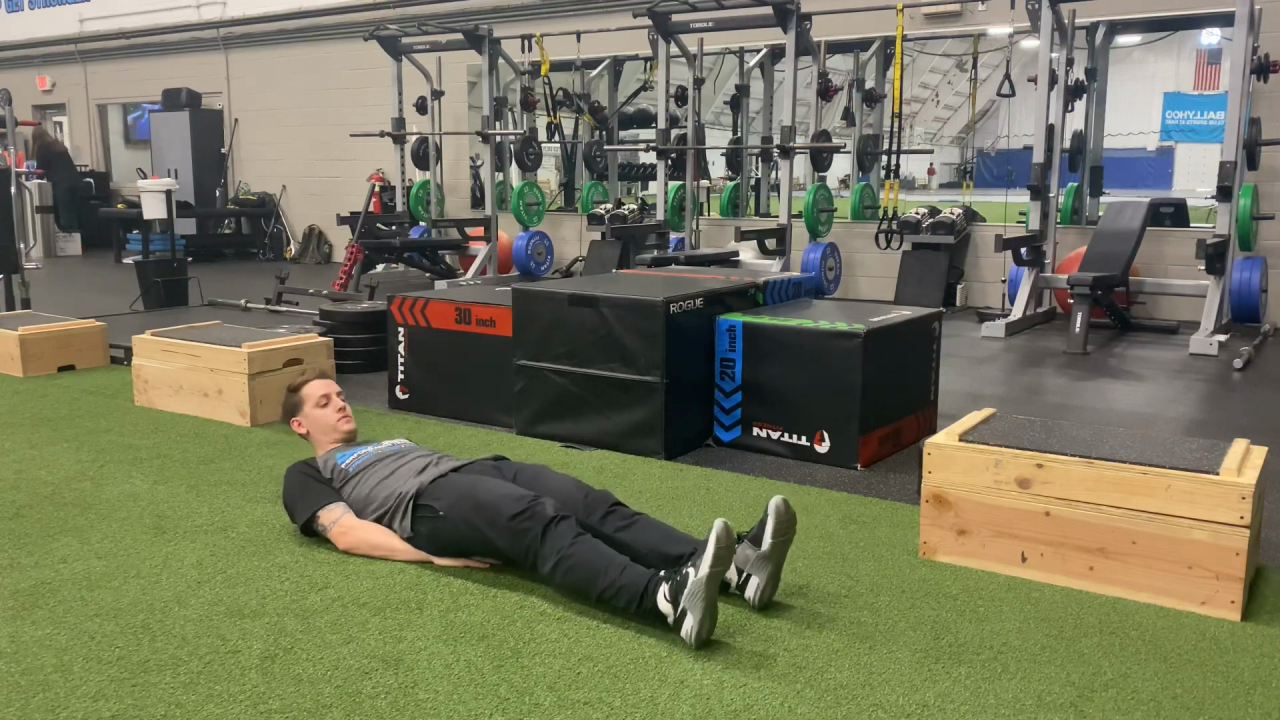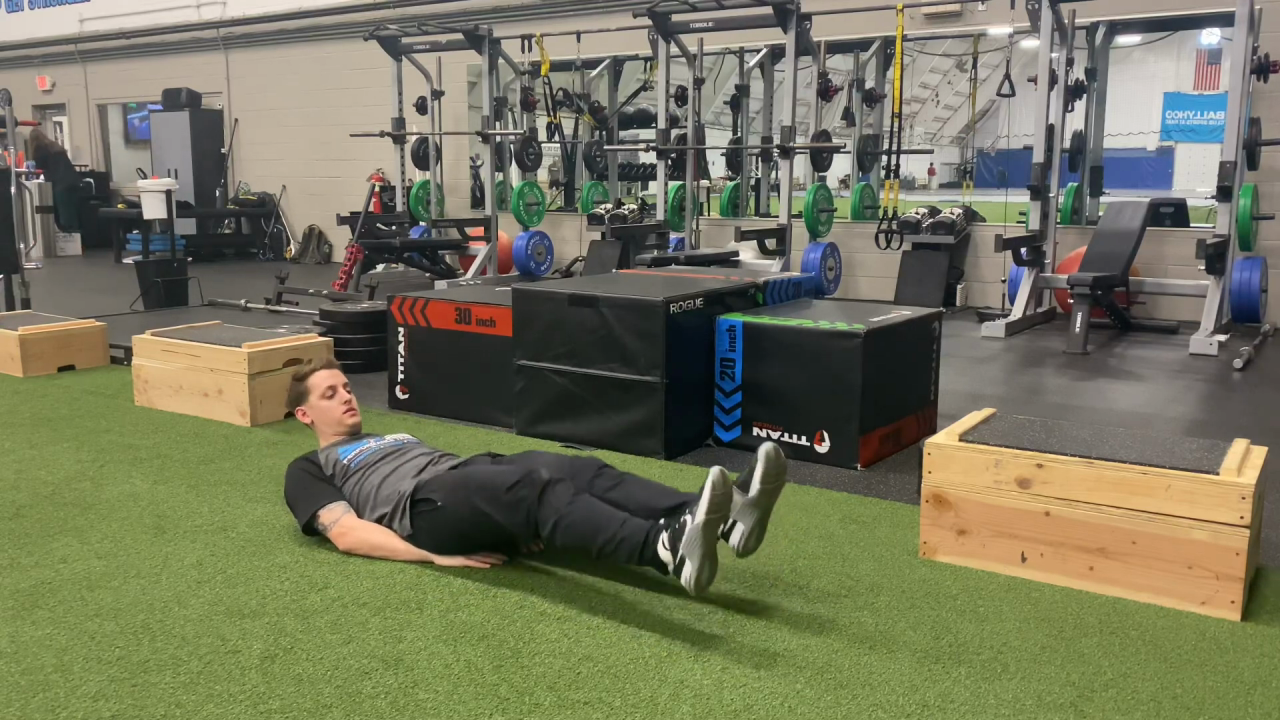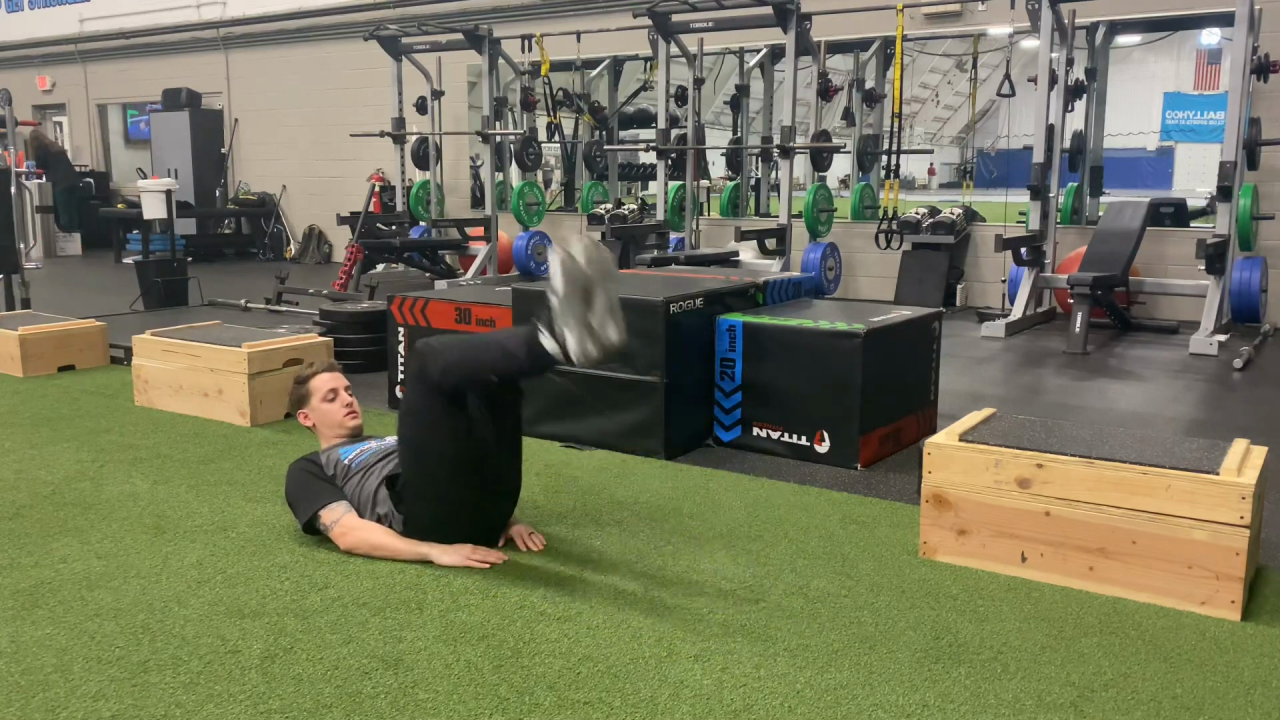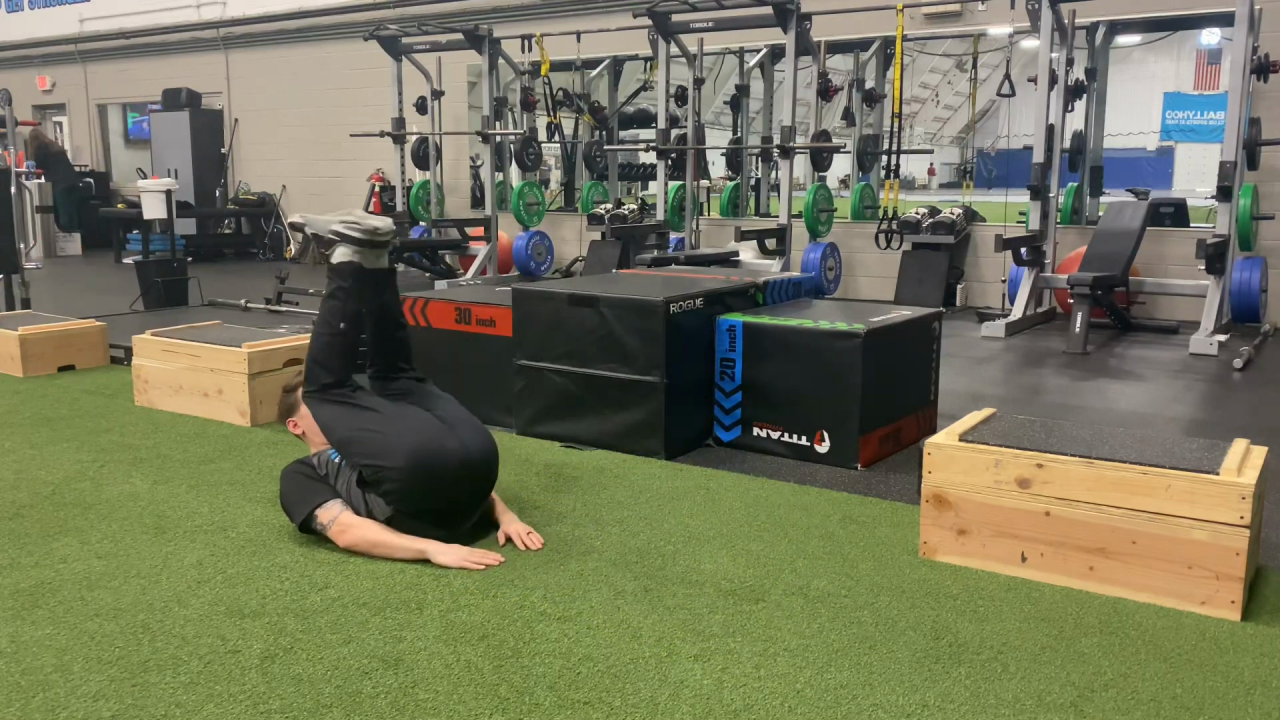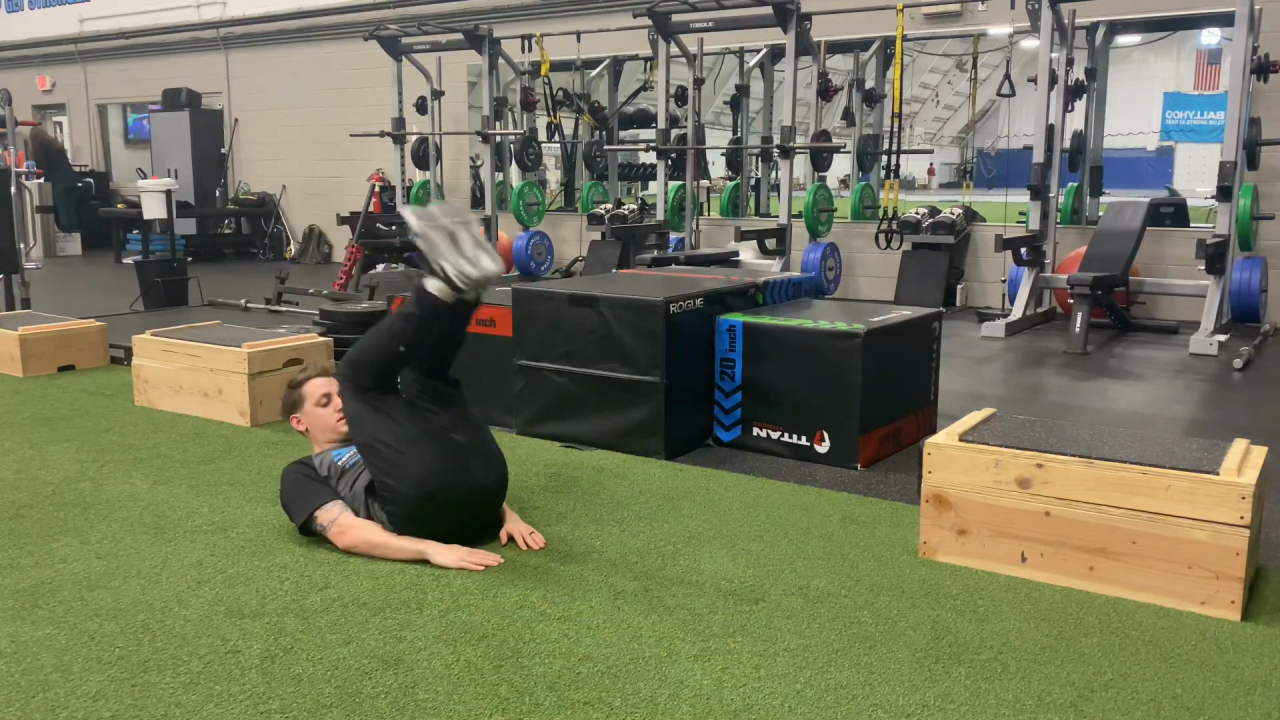
dt=0.5s
person 1, frame 1
left shoulder: (389, 445)
right shoulder: (308, 476)
right elbow: (347, 533)
right wrist: (433, 555)
right hip: (430, 505)
left knee: (593, 506)
right knee: (542, 523)
left ankle: (734, 568)
right ankle: (668, 597)
person 1, frame 2
left shoulder: (396, 438)
right shoulder: (310, 471)
right elbow: (347, 533)
left wrist: (513, 525)
right wrist: (436, 553)
right hip: (425, 511)
left knee: (583, 470)
right knee: (538, 485)
left ankle: (719, 518)
right ankle: (670, 547)
person 1, frame 3
left shoulder: (378, 444)
right shoulder: (310, 471)
right elbow: (348, 535)
left wrist: (503, 516)
right wrist: (434, 550)
left hip: (483, 507)
right hip: (439, 513)
left knee: (493, 370)
right knee: (431, 359)
left ankle: (573, 335)
right ankle: (560, 341)
person 1, frame 4
right shoulder: (303, 474)
right elbow: (345, 531)
left wrist: (505, 514)
right wrist: (431, 549)
left knee: (393, 378)
right knee: (325, 388)
left ankle: (368, 257)
right ankle: (352, 256)
person 1, frame 5
right shoulder: (303, 474)
right elbow: (345, 533)
left wrist: (507, 514)
right wrist: (433, 550)
left hip: (478, 493)
right hip: (426, 510)
left knee: (424, 373)
right knee: (362, 375)
left ankle: (456, 288)
right ankle: (447, 282)
